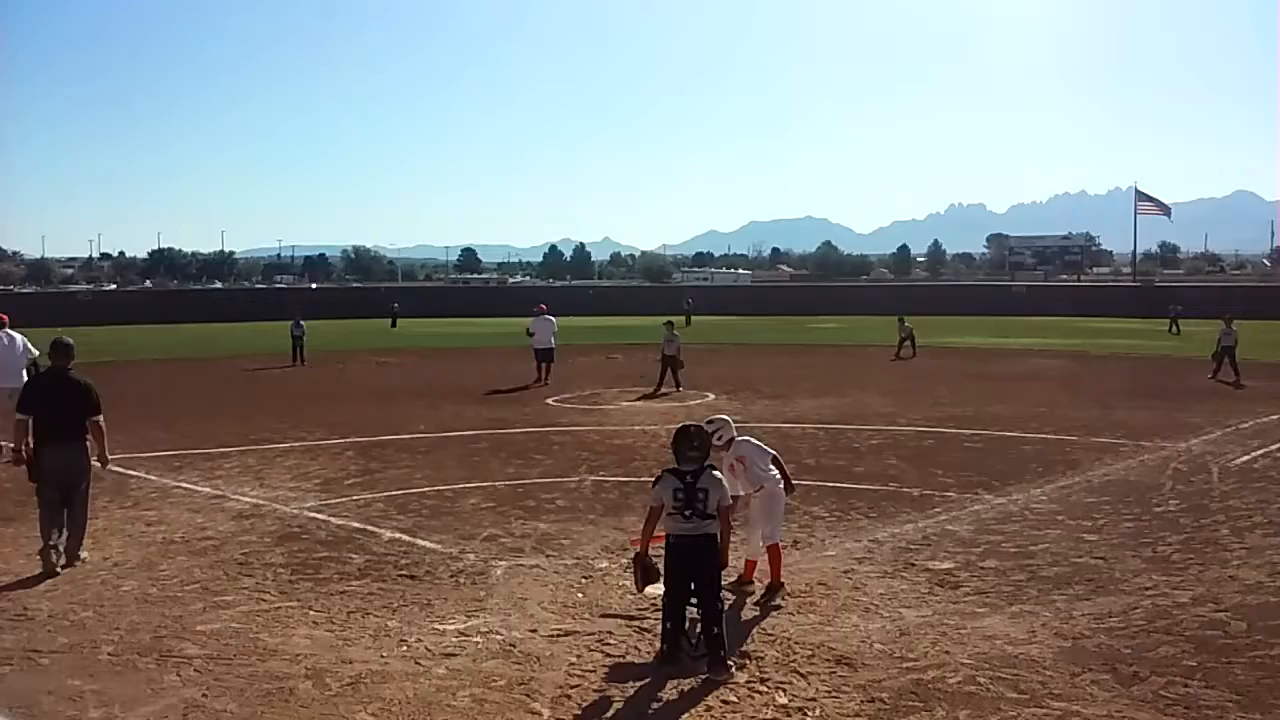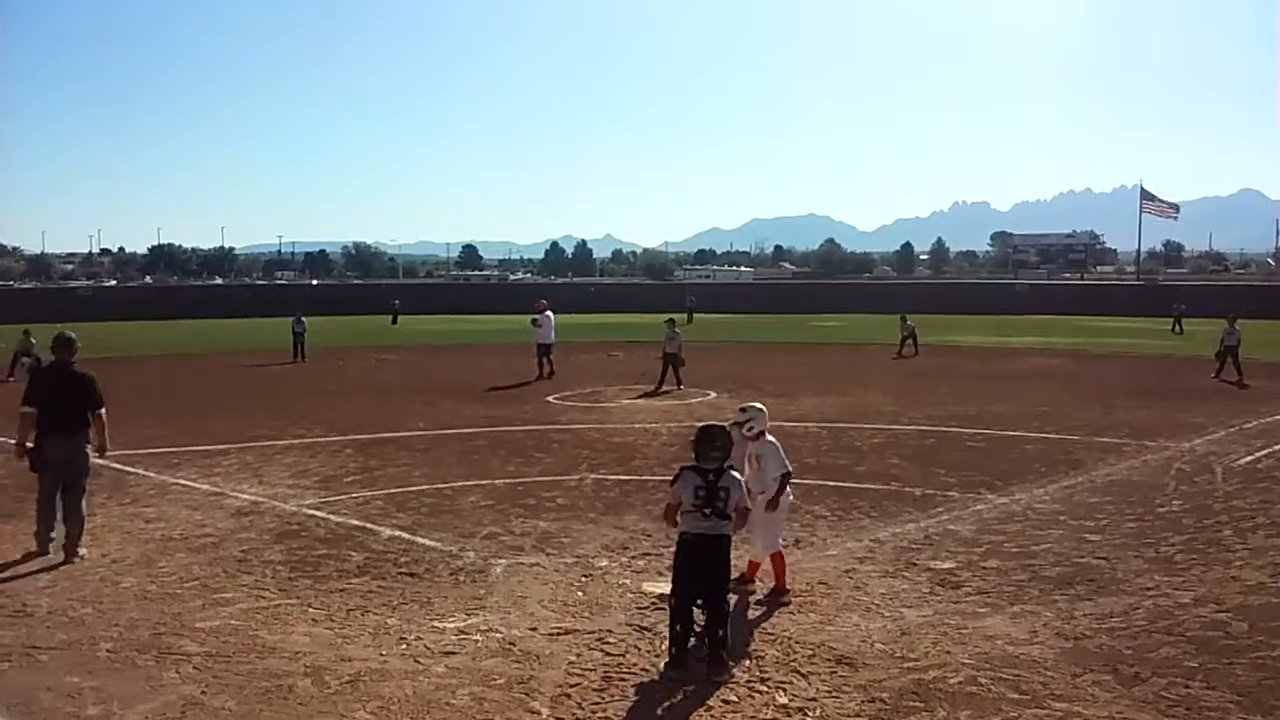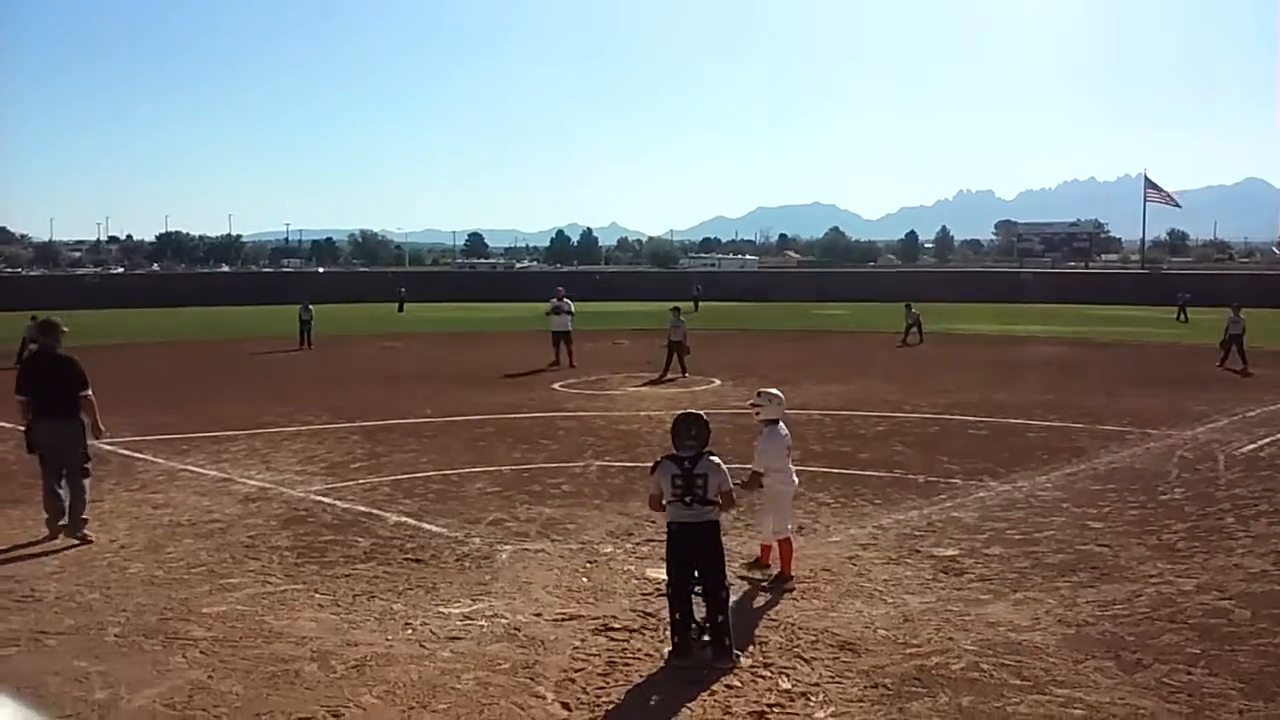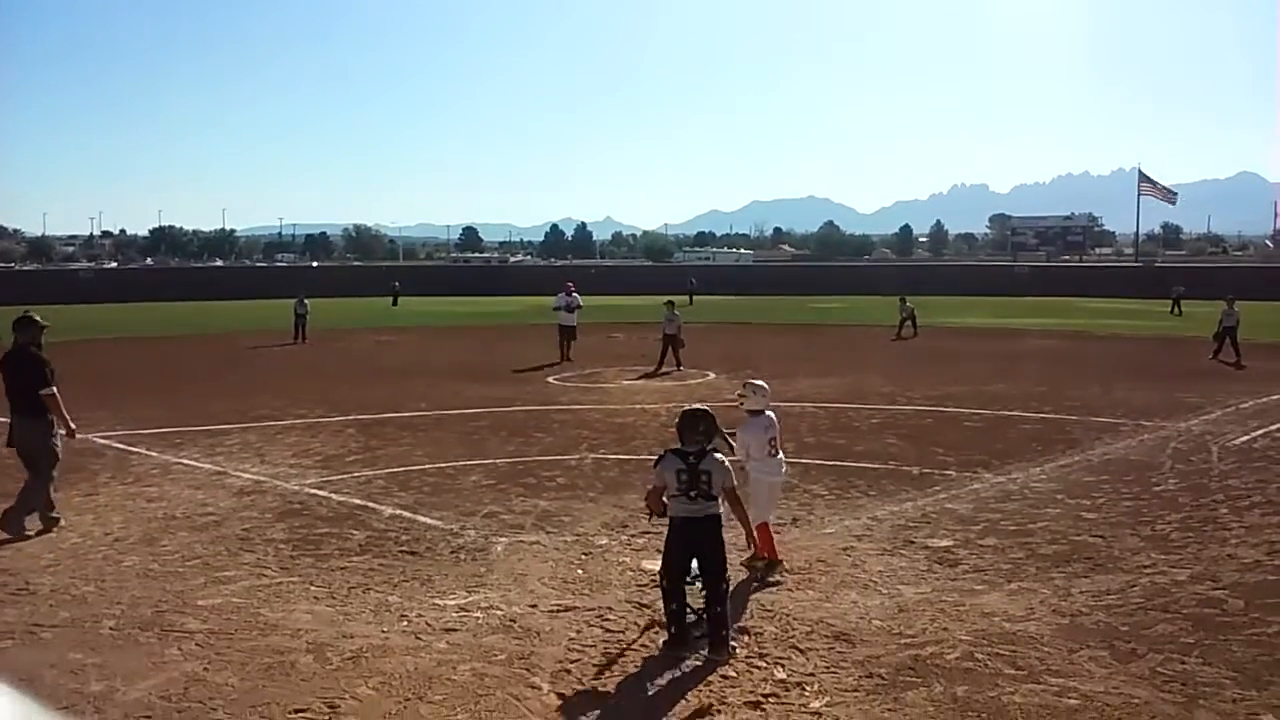
dt=0.5s
person 1, frame 1
left shoulder: (665, 480)
right shoulder: (716, 480)
left elbow: (652, 519)
right elbow: (725, 519)
left wrist: (643, 551)
right wrist: (723, 550)
left hip: (677, 546)
right hip: (706, 546)
left knee: (673, 601)
right knee: (711, 605)
left ankle: (669, 652)
right ankle: (717, 663)
person 1, frame 2
left shoulder: (684, 477)
right shoulder: (734, 481)
left elbow: (669, 515)
right elbow: (742, 518)
left hip: (689, 544)
right hip: (719, 546)
left knee: (681, 604)
right knee: (717, 605)
left ankle: (678, 661)
right ankle: (718, 663)
person 1, frame 3
left shoulder: (663, 467)
right shoulder: (715, 465)
left elbow: (654, 504)
right elbow: (729, 502)
left hip: (678, 533)
right hip: (708, 533)
left knee: (679, 592)
right knee: (716, 593)
left ankle: (682, 649)
right ankle: (723, 651)
person 1, frame 4
left shoulder: (667, 461)
right shoulder: (718, 462)
left elbow: (652, 499)
right elbow: (733, 500)
left wrist: (665, 509)
right wrist: (748, 530)
left hip: (679, 528)
right hip: (709, 527)
left knee: (672, 583)
right knee: (716, 585)
left ankle: (678, 640)
right ankle: (719, 643)
person 2, frame 1
left shoulder: (34, 384)
right shoulder: (83, 385)
left elbow: (22, 421)
right elbow: (96, 422)
left wrist: (18, 449)
right wrist: (103, 450)
left hip: (46, 452)
right hip: (77, 451)
left knee: (49, 506)
right knee: (77, 506)
left ankle: (51, 554)
right ankle: (73, 553)
person 2, frame 2
left shoulder: (39, 377)
right shoulder: (86, 379)
left elbow: (28, 414)
right elbow: (98, 416)
left wrist: (21, 442)
right wrist: (102, 441)
left hip: (48, 444)
right hip: (78, 444)
left knee: (47, 496)
right knee: (75, 497)
left ankle: (43, 543)
right ankle: (72, 549)
person 2, frame 3
left shoulder: (27, 364)
right shoulder: (67, 362)
left elbow: (22, 400)
right elbow: (85, 396)
left wrist: (30, 423)
right wrist: (96, 422)
left hip: (40, 427)
right hip: (67, 425)
left knee: (50, 478)
right knee: (78, 473)
left ankle: (55, 523)
right ankle: (77, 525)
person 2, frame 4
right shoulder: (35, 358)
right elbow: (49, 394)
right wrist: (66, 422)
left hip: (19, 422)
right hip: (38, 422)
left knee: (38, 472)
right knee: (44, 474)
left ankle: (49, 516)
person 3, frame 1
left shoulder: (745, 444)
right shoulder: (727, 460)
left elbow: (773, 457)
right elbow: (735, 492)
left wrist: (787, 479)
left hip: (771, 492)
right hip: (753, 497)
left knee: (769, 537)
right knee: (752, 538)
left ankle: (776, 583)
right ankle: (746, 578)
person 3, frame 2
left shoulder: (769, 445)
right shoulder: (751, 446)
left elbow: (786, 473)
left wrist: (776, 498)
left hip: (773, 501)
right hip: (759, 499)
left knee: (771, 543)
right knee: (759, 541)
left ankle: (782, 589)
right ankle: (748, 578)
person 3, frame 3
left shoulder: (767, 438)
right shoulder: (780, 429)
left elbow: (758, 471)
left wrist: (748, 485)
right wrist: (759, 482)
left hip: (779, 487)
right hip: (777, 483)
left knee: (780, 530)
right knee: (766, 522)
left ankle: (786, 575)
right ankle: (763, 560)
person 3, frame 4
left shoulder: (746, 429)
right shoulder: (771, 418)
left elbow: (741, 457)
right wrist: (737, 435)
left hip: (760, 476)
right hip: (776, 473)
left knee: (758, 517)
right knee: (764, 515)
left ankle: (773, 559)
right ankle: (759, 554)
